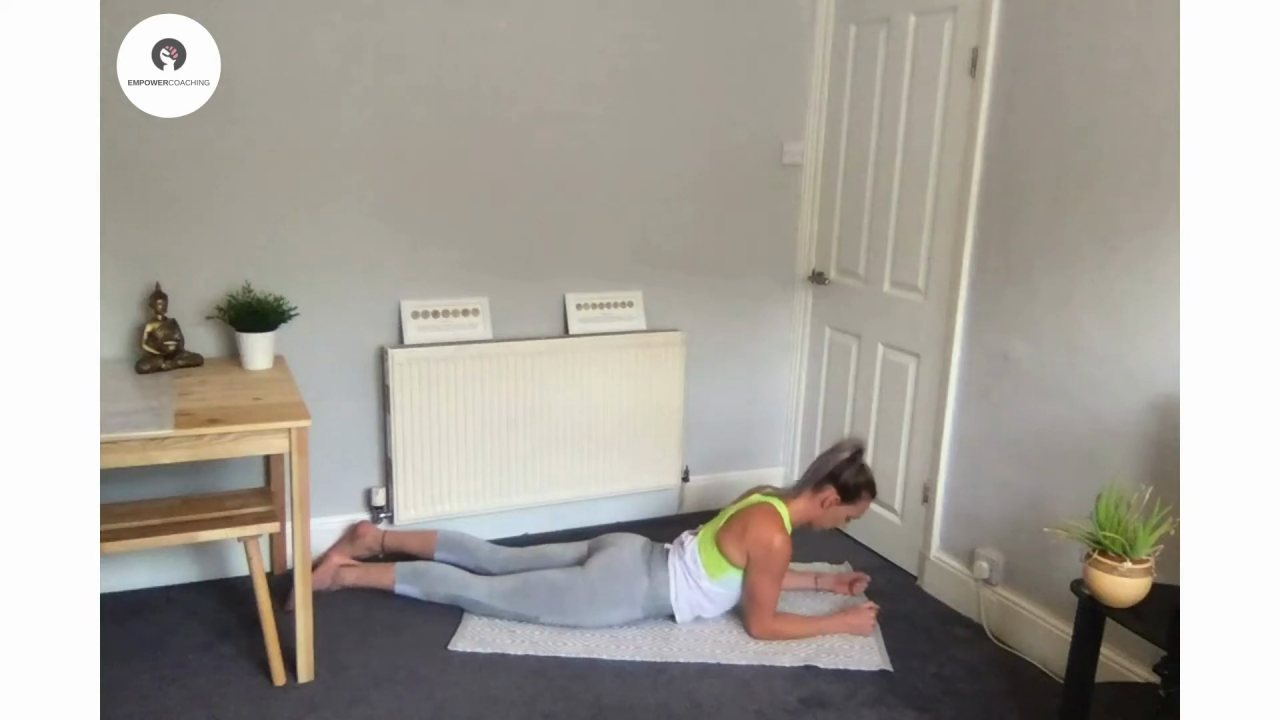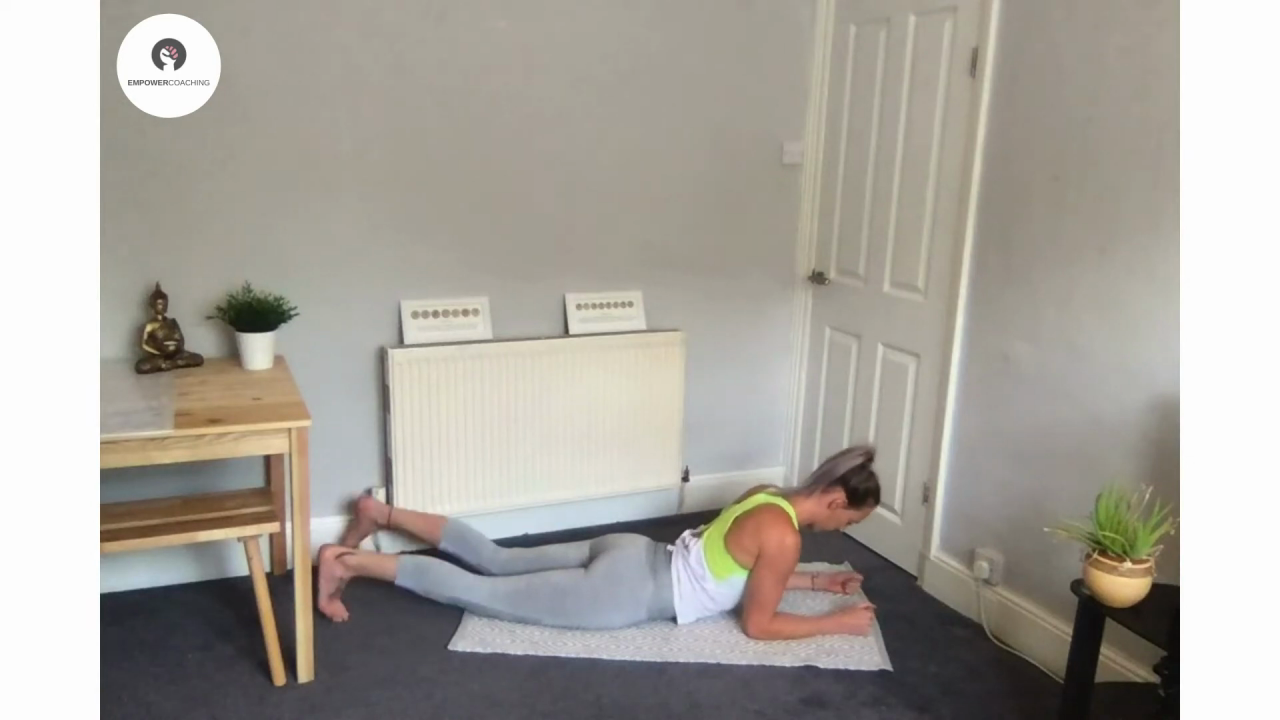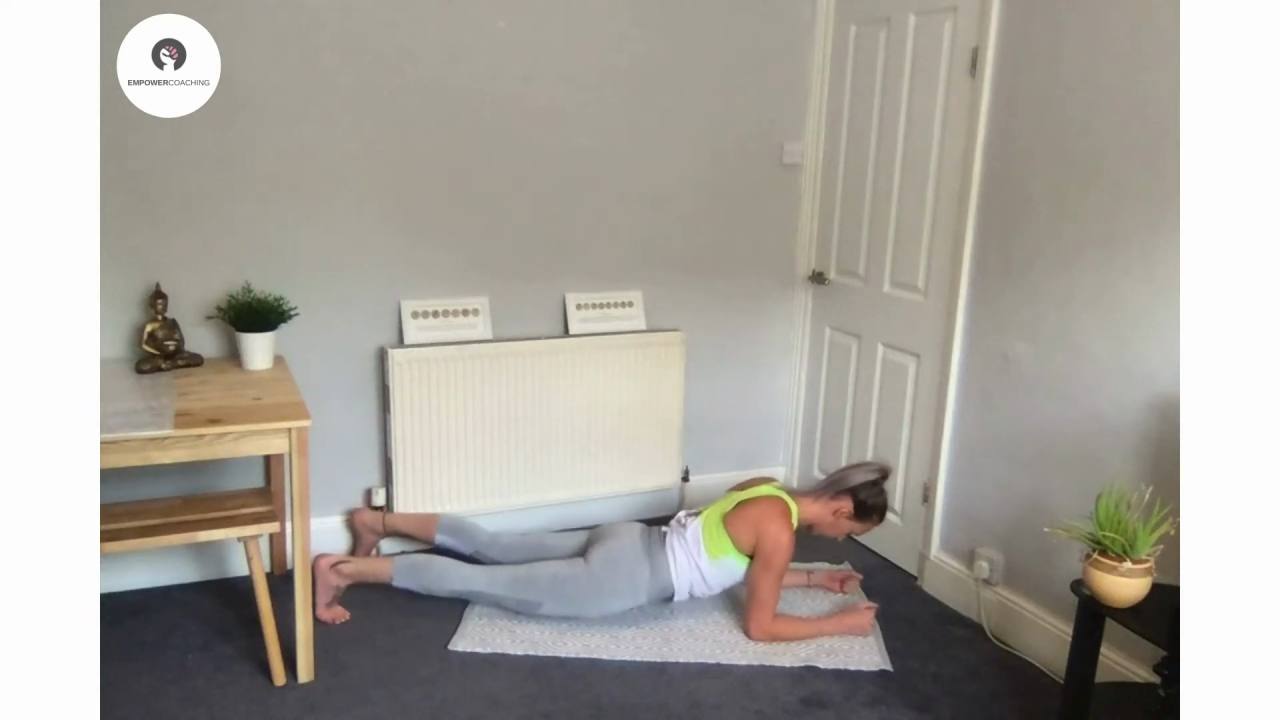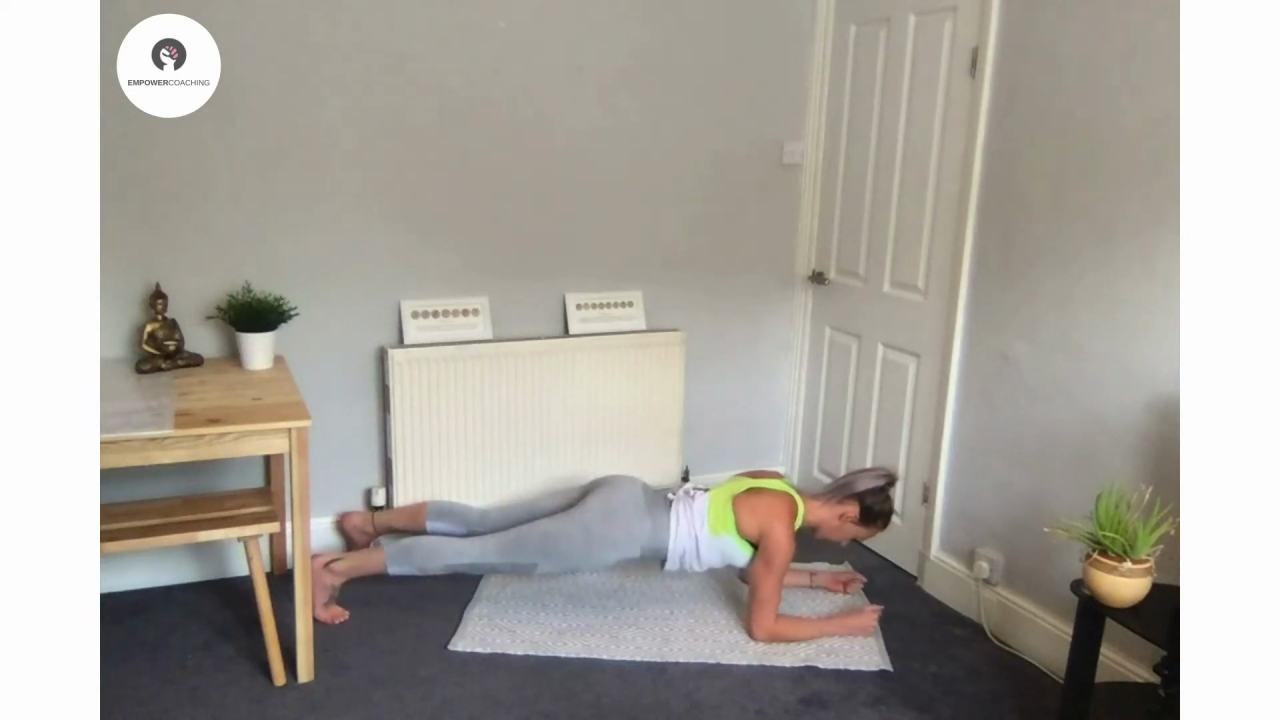
dt=1s
person 1, frame 1
left shoulder: (767, 497)
right shoulder: (774, 535)
left elbow: (750, 575)
right elbow: (762, 624)
left wrist: (823, 581)
right wrist: (840, 622)
left hip: (626, 555)
right hip: (621, 593)
left knee: (495, 560)
right knee: (474, 592)
left ankle: (375, 537)
right ankle: (346, 572)
person 1, frame 2
left shoulder: (768, 496)
right shoulder: (784, 537)
right elbow: (759, 625)
left wrist: (817, 580)
right wrist: (837, 623)
left hip: (628, 555)
right hip: (623, 594)
left knee: (494, 560)
right knee: (481, 594)
left ankle: (379, 512)
right ankle: (347, 562)
person 1, frame 3
left shoulder: (768, 489)
right shoulder: (779, 530)
left elbow: (747, 569)
right elbow: (760, 625)
left wrist: (813, 578)
right wrist: (839, 624)
left hip: (623, 542)
right hip: (619, 579)
left knee: (490, 547)
right knee: (479, 581)
left ankle: (376, 521)
right ankle: (341, 570)
person 1, frame 4
left shoulder: (775, 485)
right shoulder: (782, 528)
left elbow: (749, 566)
right elbow: (762, 627)
left wrist: (817, 579)
right wrist: (843, 625)
left hip: (621, 497)
right hip: (618, 530)
left knee: (479, 524)
right knee: (479, 553)
left ankle: (367, 522)
right ankle: (336, 568)
